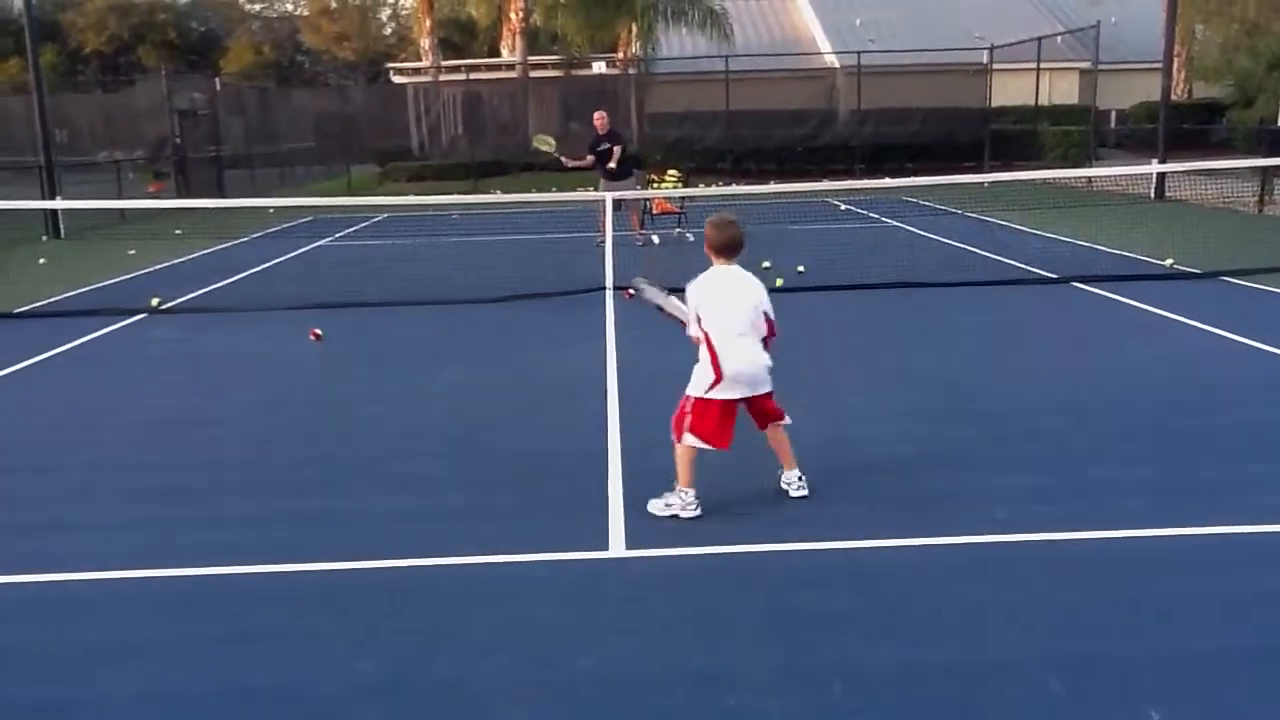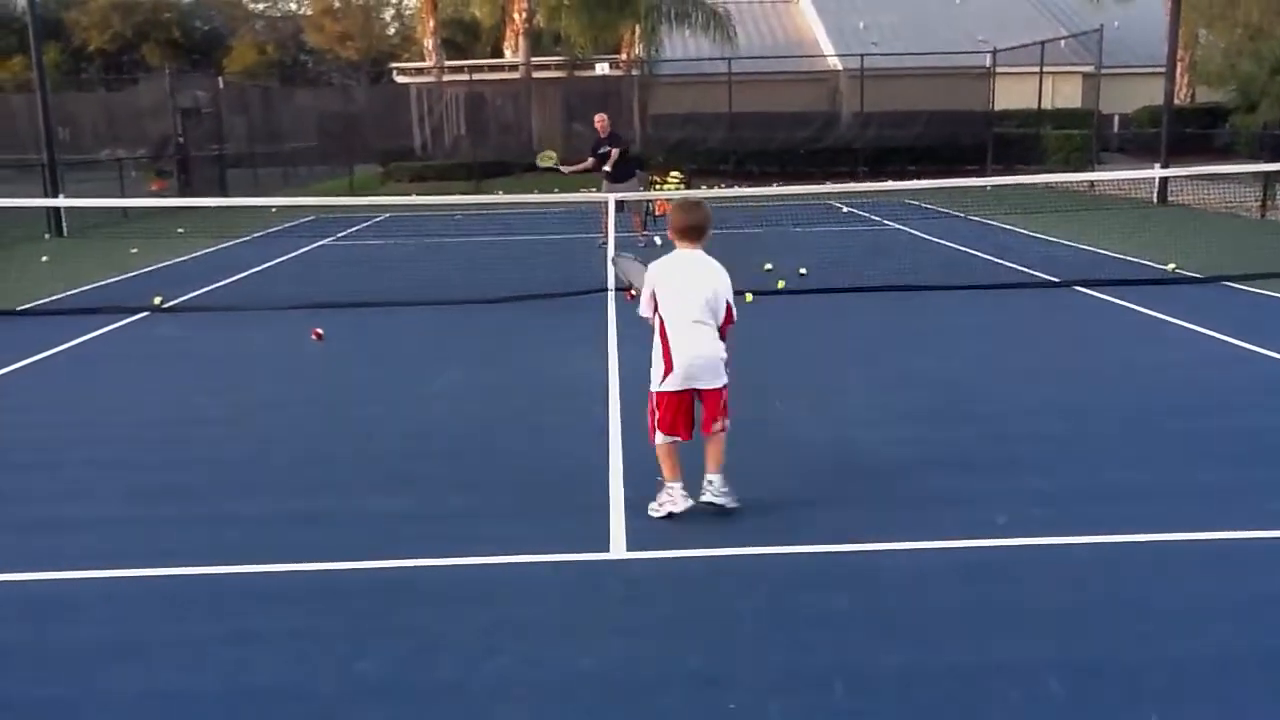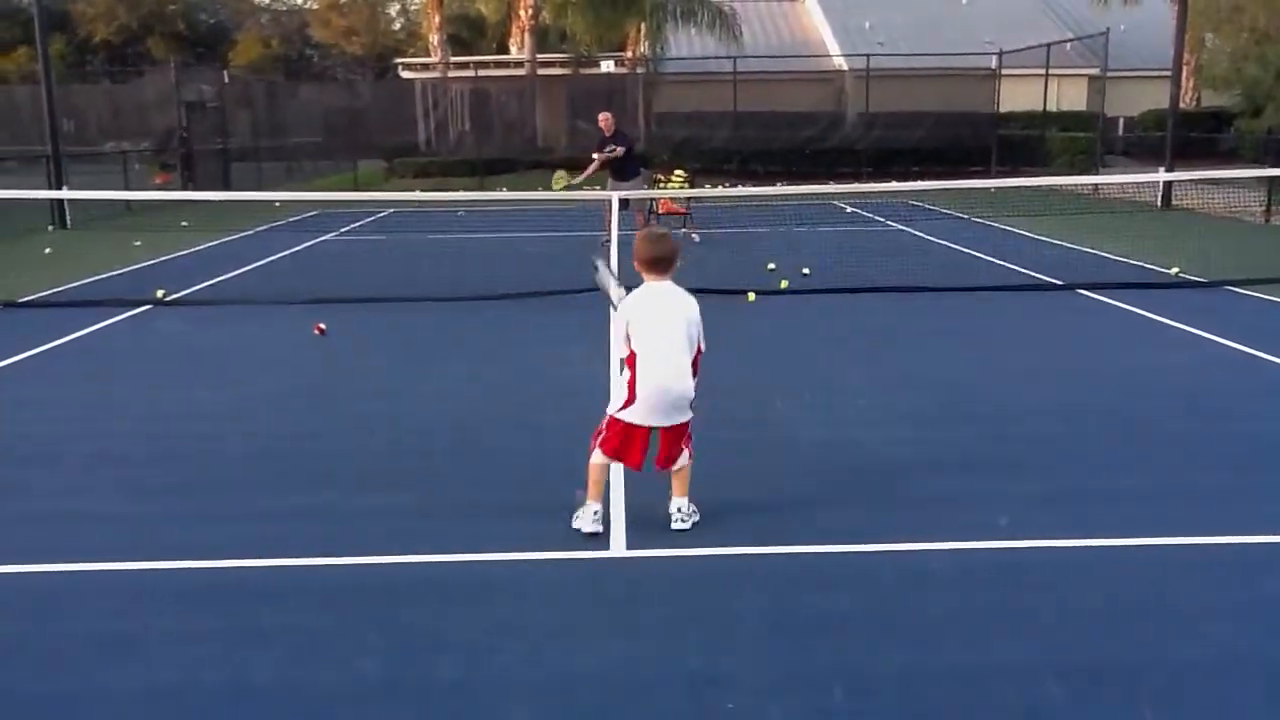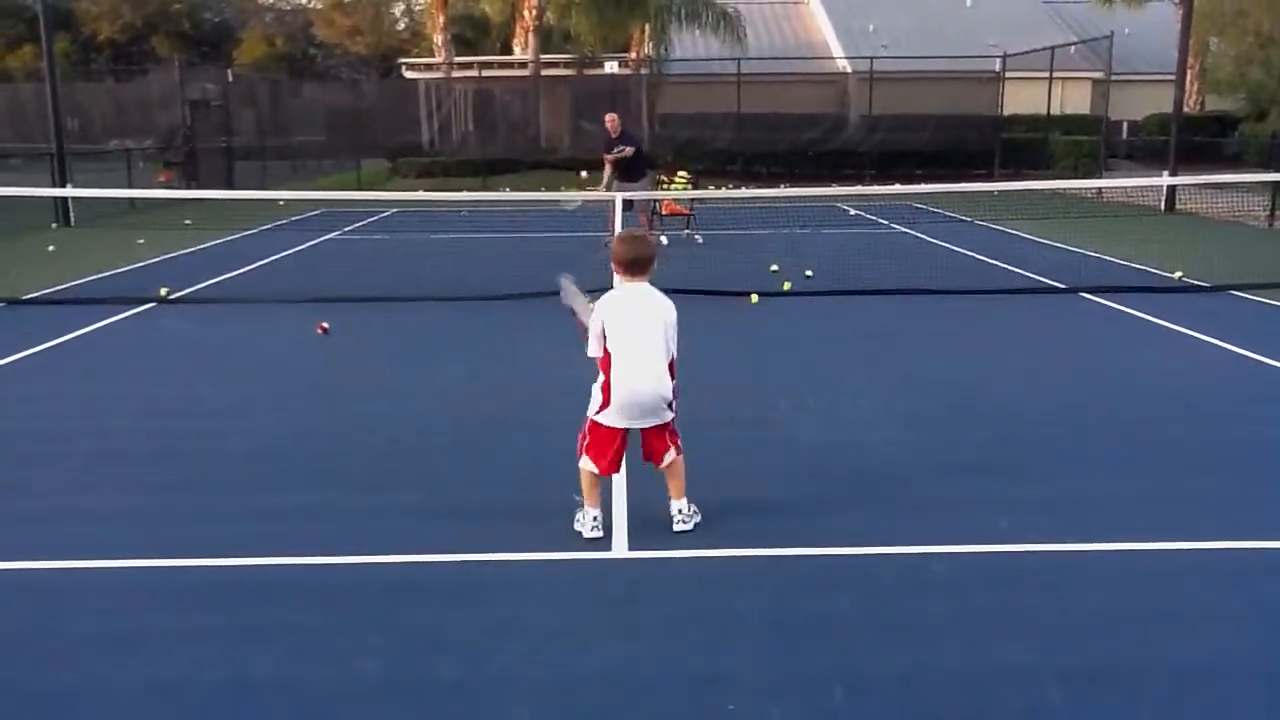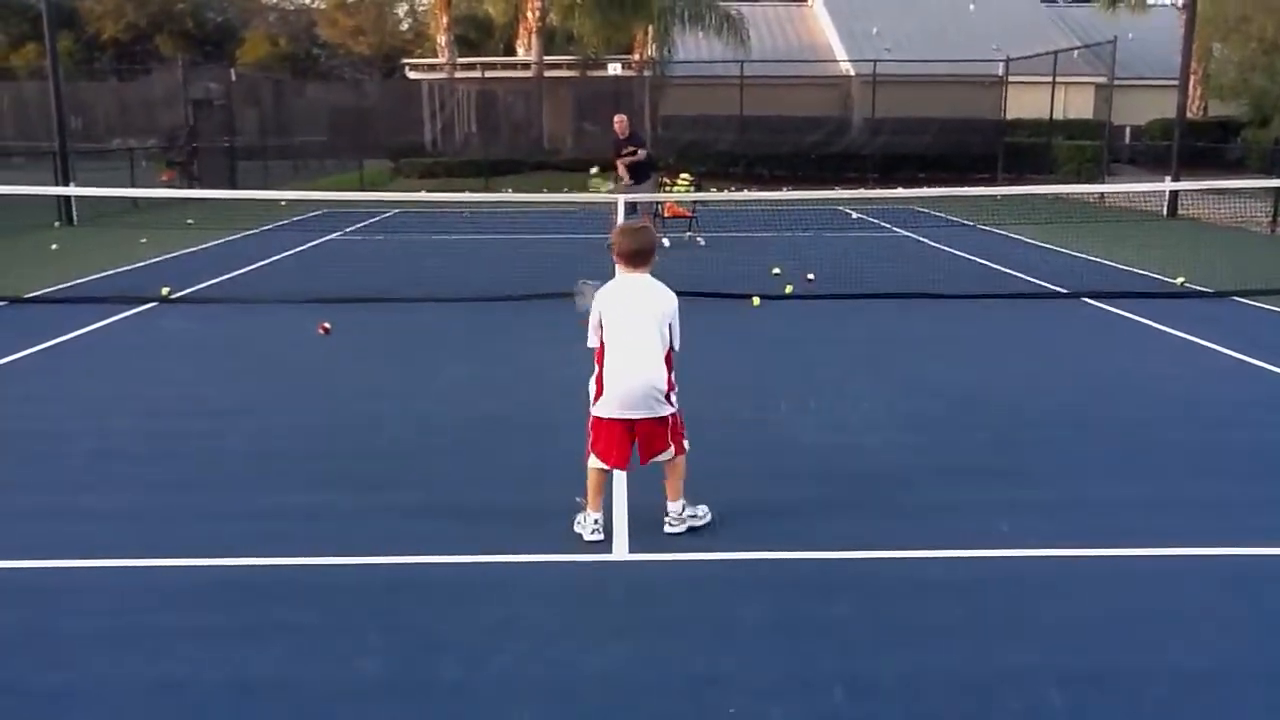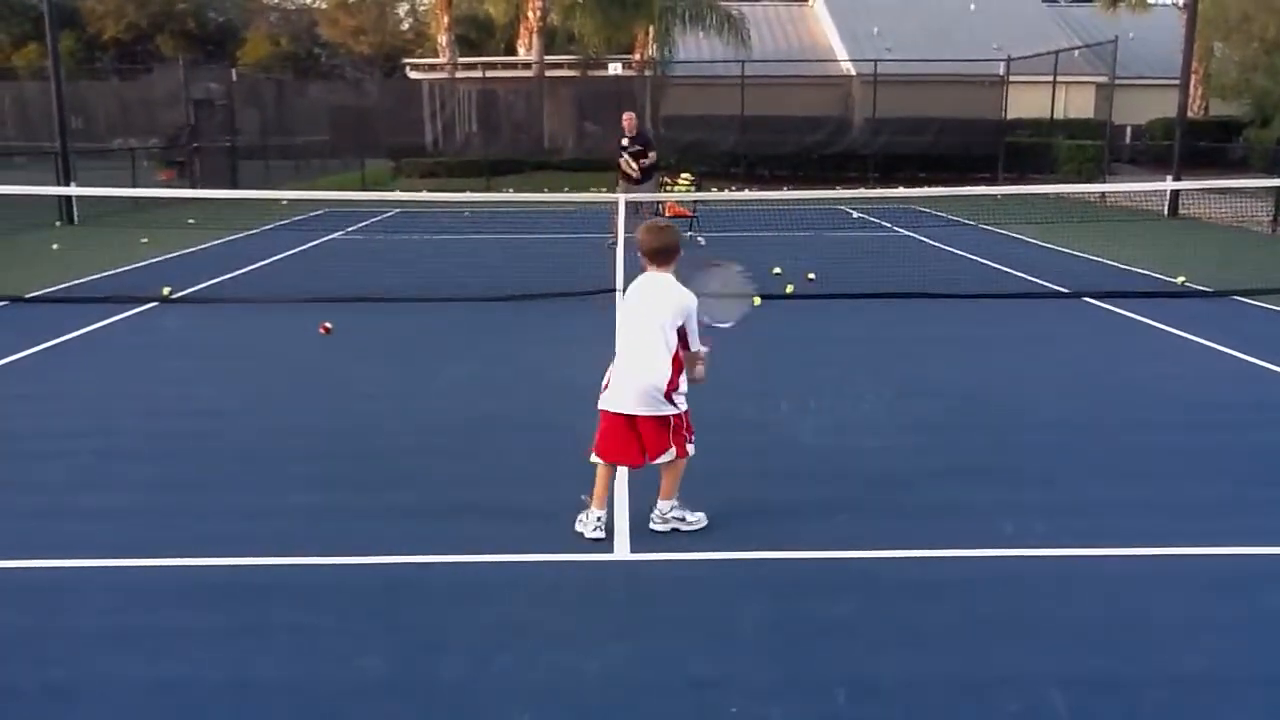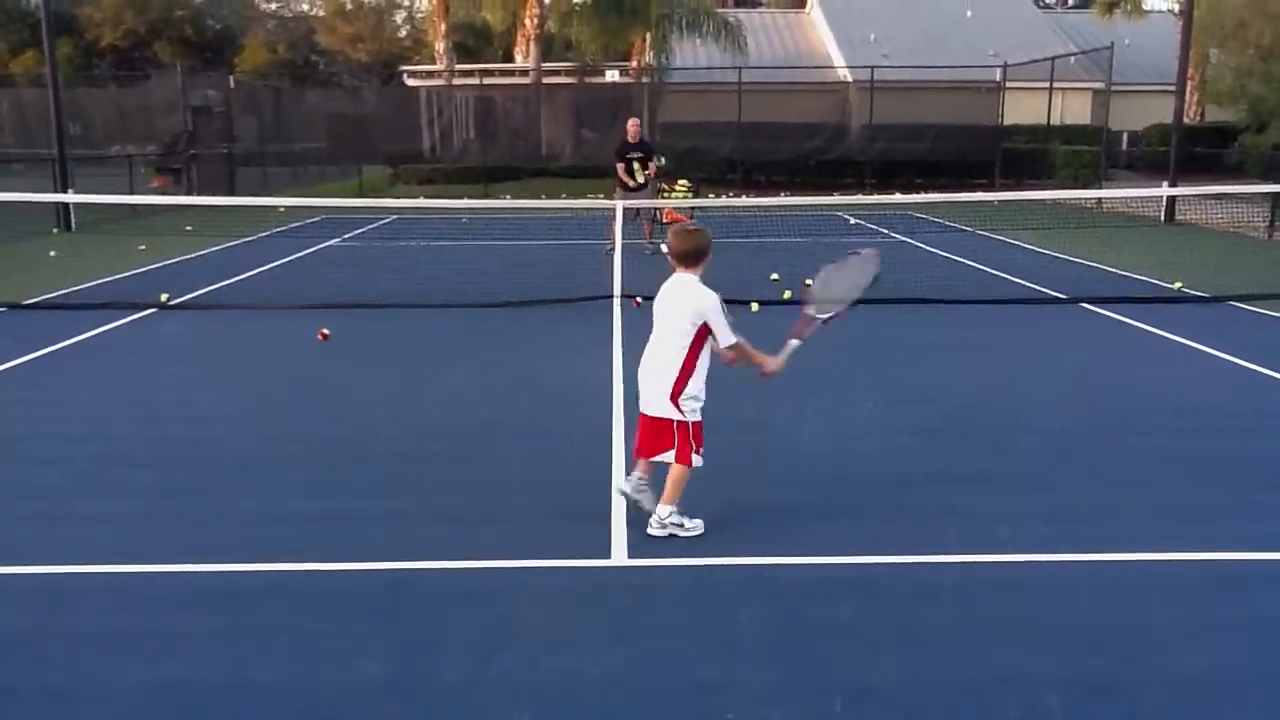
dt=0.2s
person 1, frame 1
left shoulder: (697, 287)
right shoulder: (754, 286)
left elbow: (696, 335)
right elbow: (768, 333)
left hip: (717, 372)
right hip: (754, 370)
left knee: (685, 430)
right knee: (772, 421)
left ankle: (685, 497)
right ankle: (793, 477)
person 1, frame 2
left shoulder: (657, 270)
right shoulder: (718, 272)
left elbow: (651, 315)
right elbow: (726, 321)
left hip: (673, 362)
right hip: (710, 360)
left knee: (663, 429)
right knee: (715, 425)
left ankle: (674, 491)
right ankle: (715, 483)
person 1, frame 3
left shoulder: (630, 303)
right shoulder: (689, 303)
left elbow: (625, 355)
right elbow: (695, 353)
left hip: (639, 392)
right hip: (677, 393)
left knee: (604, 446)
right knee: (679, 450)
left ankle: (592, 511)
right ankle: (681, 508)
person 1, frame 4
left shoulder: (604, 305)
right shoulder: (666, 305)
left elbow: (599, 356)
right elbow: (670, 355)
left hip: (616, 395)
right hip: (656, 394)
left knee: (592, 453)
right knee: (669, 449)
left ankle: (591, 517)
right ankle: (681, 510)
person 1, frame 5
left shoulder: (603, 296)
right shoulder: (666, 297)
left elbow: (597, 346)
right elbow: (670, 346)
left hip: (611, 388)
right hip: (653, 387)
left knee: (601, 454)
right knee: (674, 446)
left ankle: (592, 519)
right ankle: (677, 511)
person 1, frame 6
left shoulder: (632, 290)
right shoulder: (685, 298)
right elbow: (690, 348)
right wrist: (697, 367)
left hip: (620, 384)
right hip: (661, 387)
left knee: (611, 451)
right knee: (680, 445)
left ankle: (595, 516)
right ankle: (667, 509)
person 1, frame 7
left shoulder: (668, 289)
right shoulder: (705, 298)
right elbow: (729, 342)
left wrist: (722, 355)
right wrist: (763, 361)
left hip: (651, 378)
right hip: (675, 388)
left knee: (663, 440)
right knee: (686, 453)
left ankle: (638, 480)
right ankle: (664, 516)
